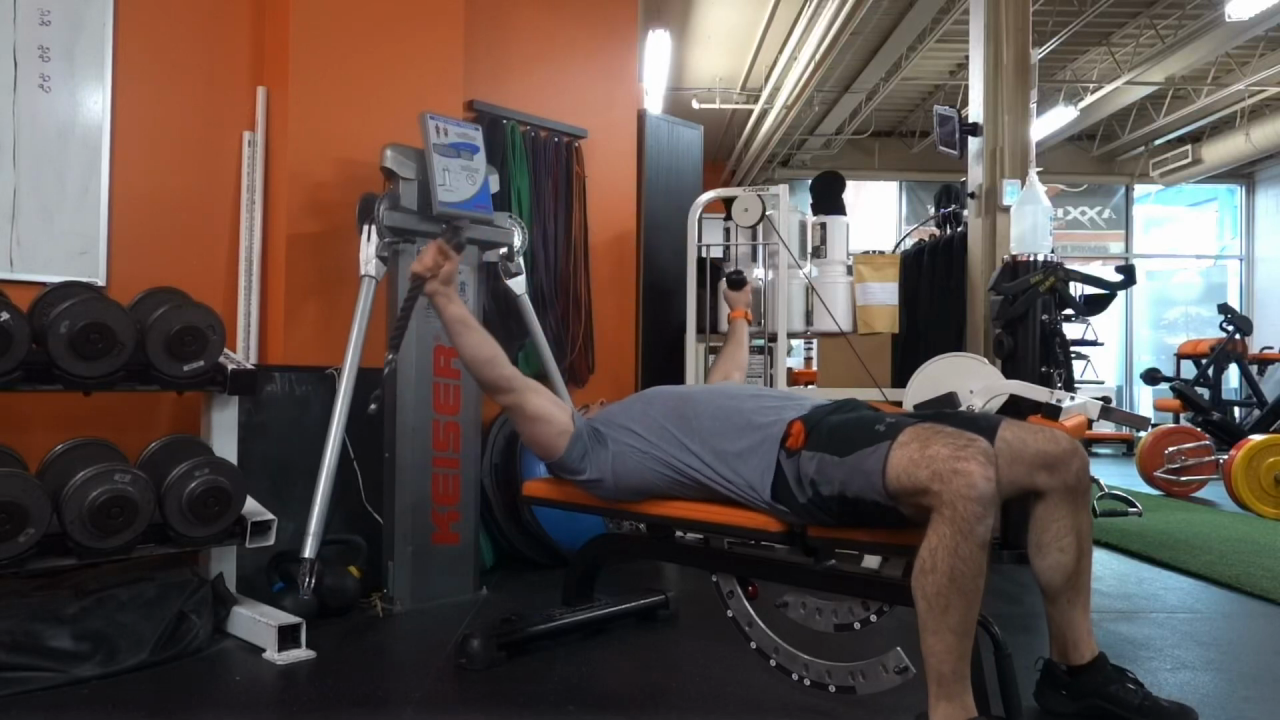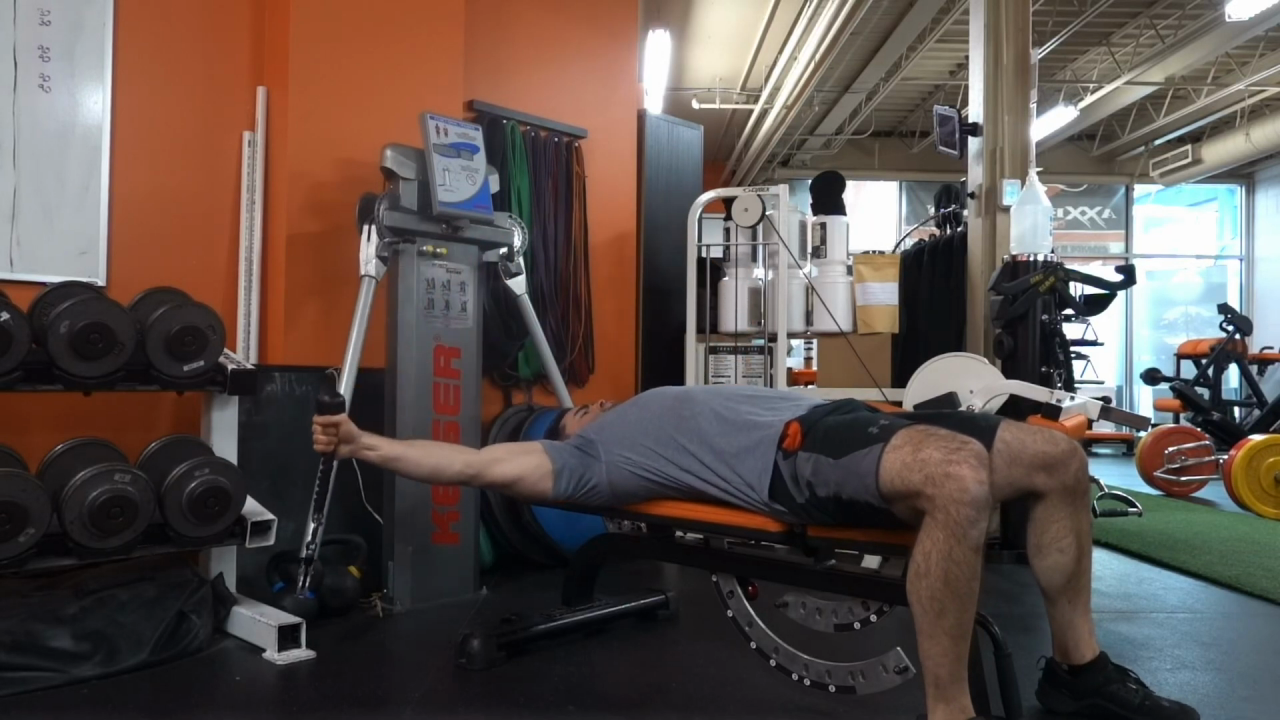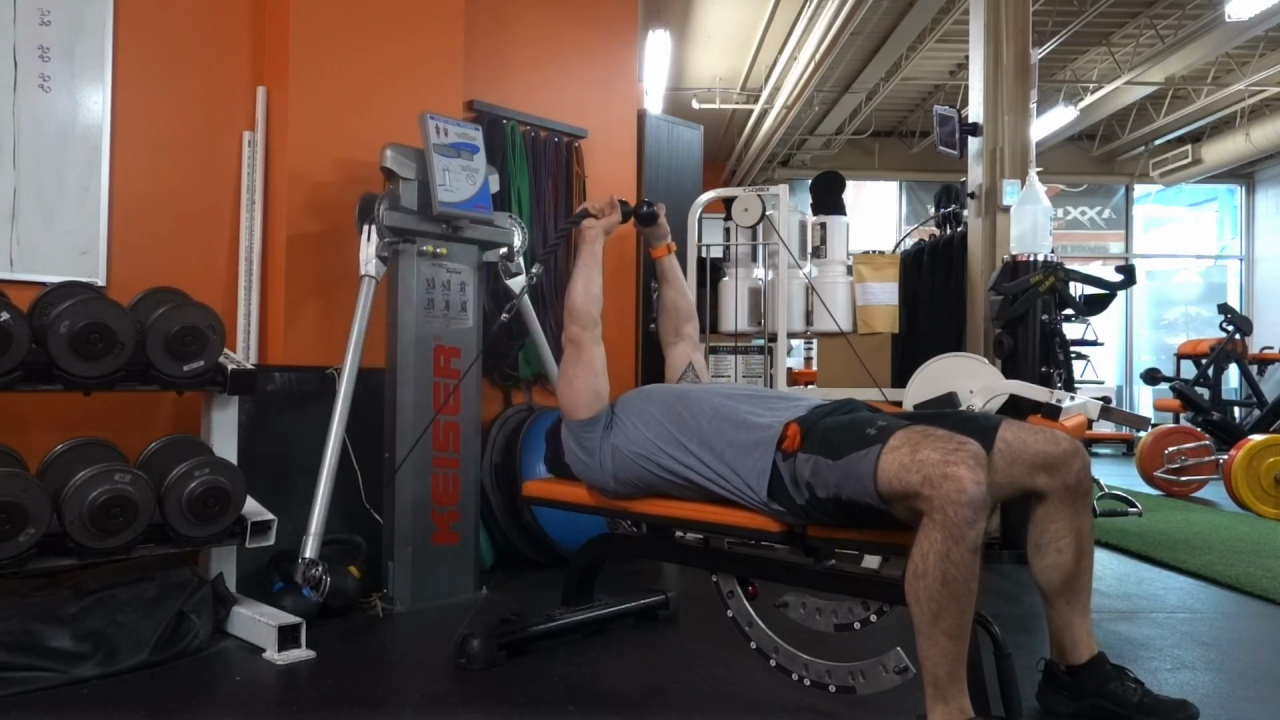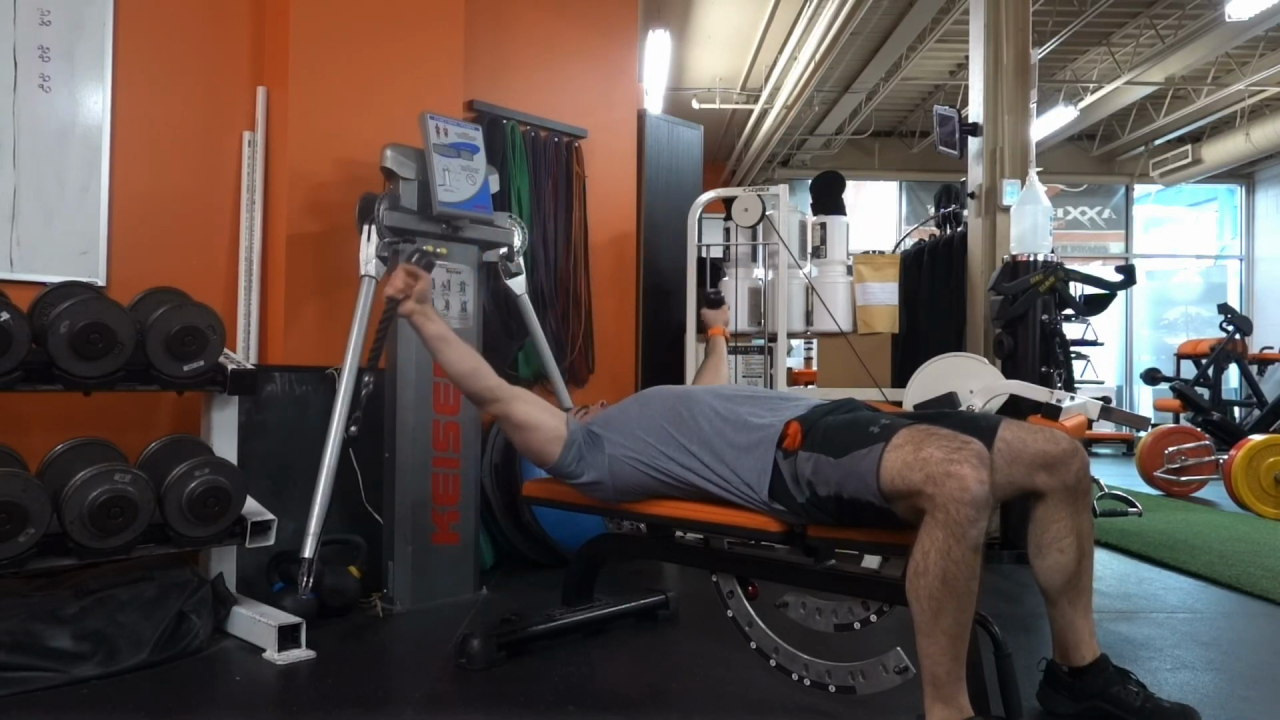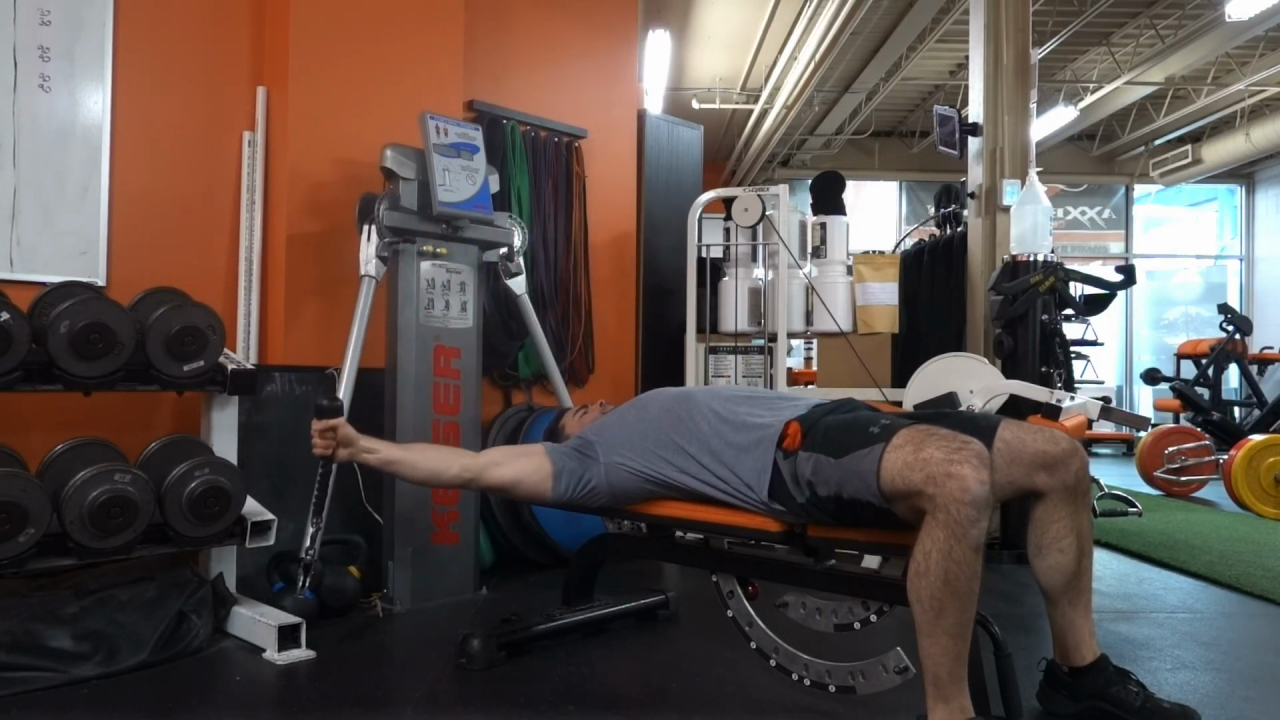
dt=1s
person 1, frame 1
left shoulder: (648, 414)
right shoulder: (592, 452)
left elbow: (726, 386)
right elbow: (510, 389)
left wrist: (738, 318)
right wrist: (445, 293)
left hip: (835, 420)
right hip: (791, 452)
left knee: (1059, 460)
right knee: (967, 476)
person 1, frame 2
left shoulder: (639, 418)
right shoulder: (587, 459)
right elbow: (484, 463)
left wrist: (728, 404)
right wrist: (364, 444)
left hip: (833, 416)
right hip: (792, 455)
left knee: (1057, 459)
right knee: (960, 478)
person 1, frame 3
left shoulder: (667, 401)
right shoulder: (598, 449)
left elbow: (683, 331)
right elbow: (580, 337)
left wrist: (661, 248)
right wrist: (593, 237)
left hip: (835, 418)
right hip: (789, 454)
left knee: (1060, 459)
right knee: (958, 479)
person 1, frame 4
left shoulder: (639, 415)
right shoulder: (590, 454)
right elbow: (500, 399)
left wrist: (717, 335)
right wrist: (422, 314)
left hip: (832, 420)
right hip: (792, 454)
left knee: (1059, 459)
right knee: (961, 479)
person 1, frame 5
left shoulder: (643, 417)
right shoulder: (587, 460)
right elbow: (479, 466)
right wrist: (361, 446)
left hip: (834, 416)
right hip: (792, 455)
left knee: (1057, 459)
right knee: (961, 478)
